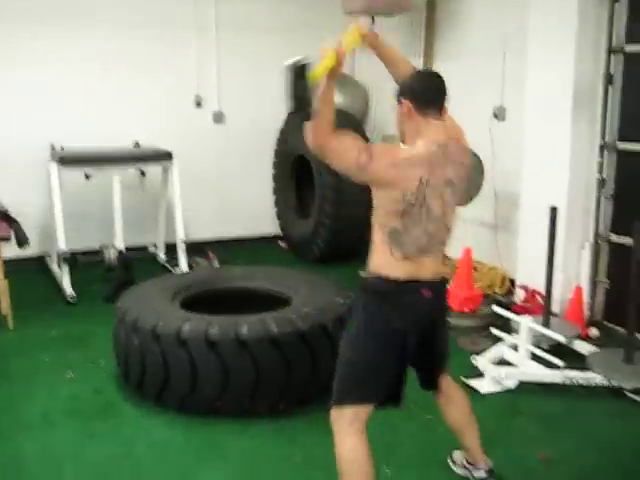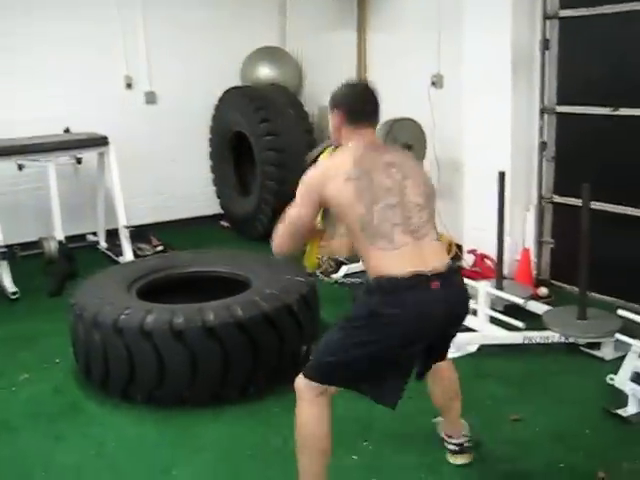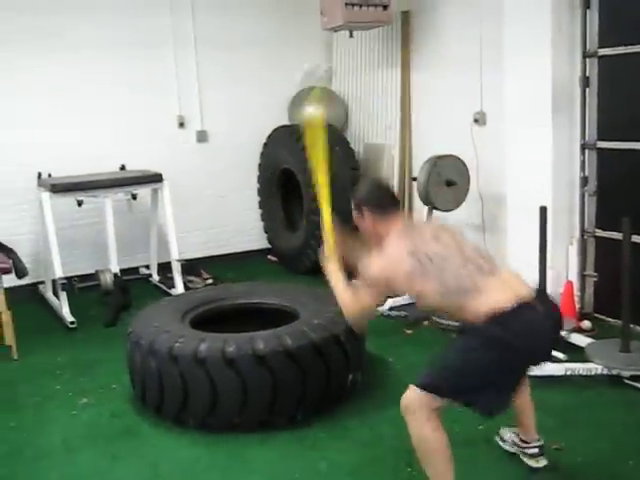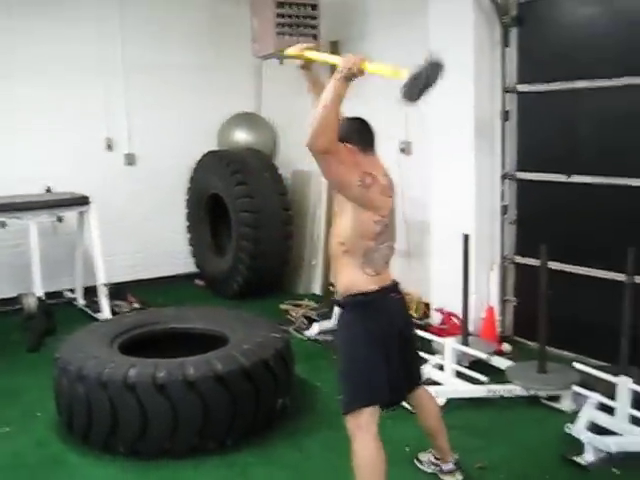
dt=1s
person 1, frame 1
left shoulder: (392, 165)
right shoulder: (457, 146)
left elbow: (317, 140)
right elbow: (421, 85)
left wrist: (330, 76)
right wrist: (379, 45)
left hip: (388, 298)
right hip: (432, 293)
left knee: (346, 417)
right knee: (440, 379)
person 1, frame 2
left shoulder: (326, 171)
right shoulder: (409, 161)
left elbow: (282, 246)
left wrist: (310, 232)
left hip: (398, 300)
right hip: (448, 289)
left knee: (310, 388)
right knee: (434, 355)
right ankle: (457, 436)
person 1, frame 3
left shoulder: (381, 266)
right shoulder: (433, 229)
left elbow: (354, 311)
left wrist: (333, 268)
right wrist: (358, 252)
left hip: (506, 331)
right hip: (541, 314)
left knee: (417, 405)
right knee: (508, 365)
right ankle: (530, 441)
person 1, frame 4
left shoulder: (370, 190)
right shoulder: (373, 180)
left elbow: (320, 142)
right elbow: (331, 135)
left wrist: (340, 78)
right wrist: (311, 71)
left hip: (363, 311)
right hip: (390, 301)
left knee: (361, 423)
right knee: (414, 387)
